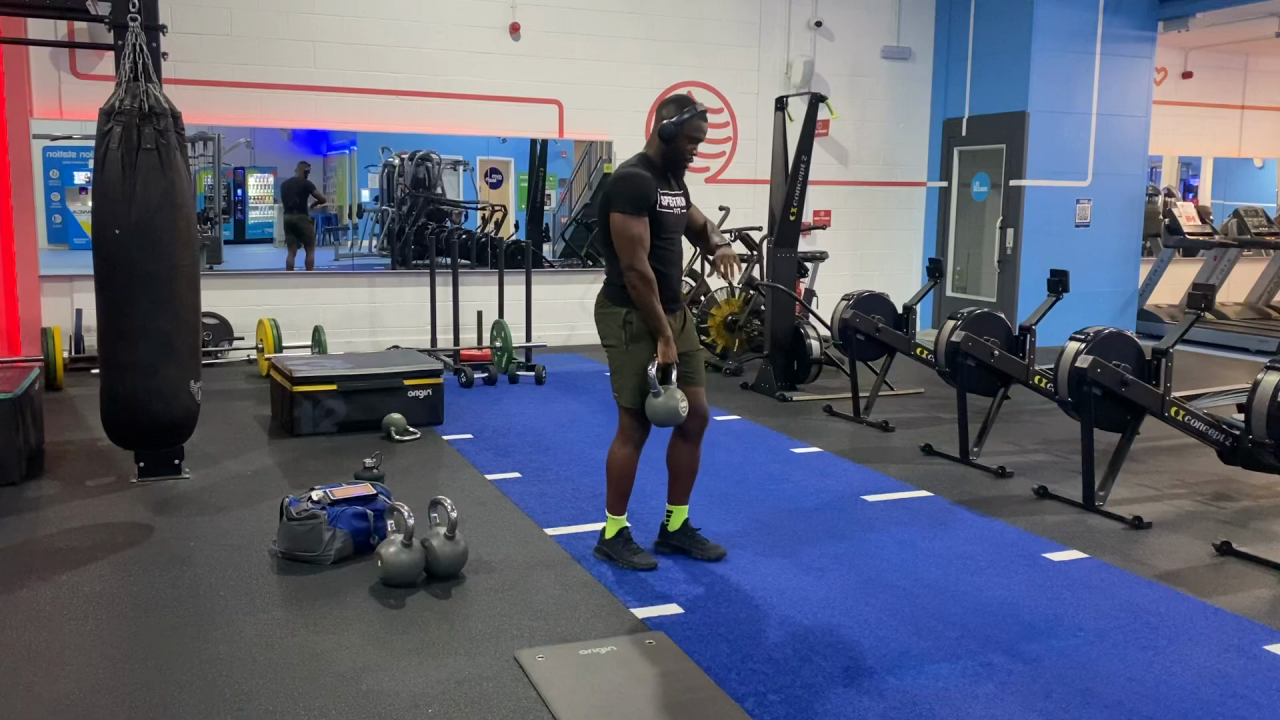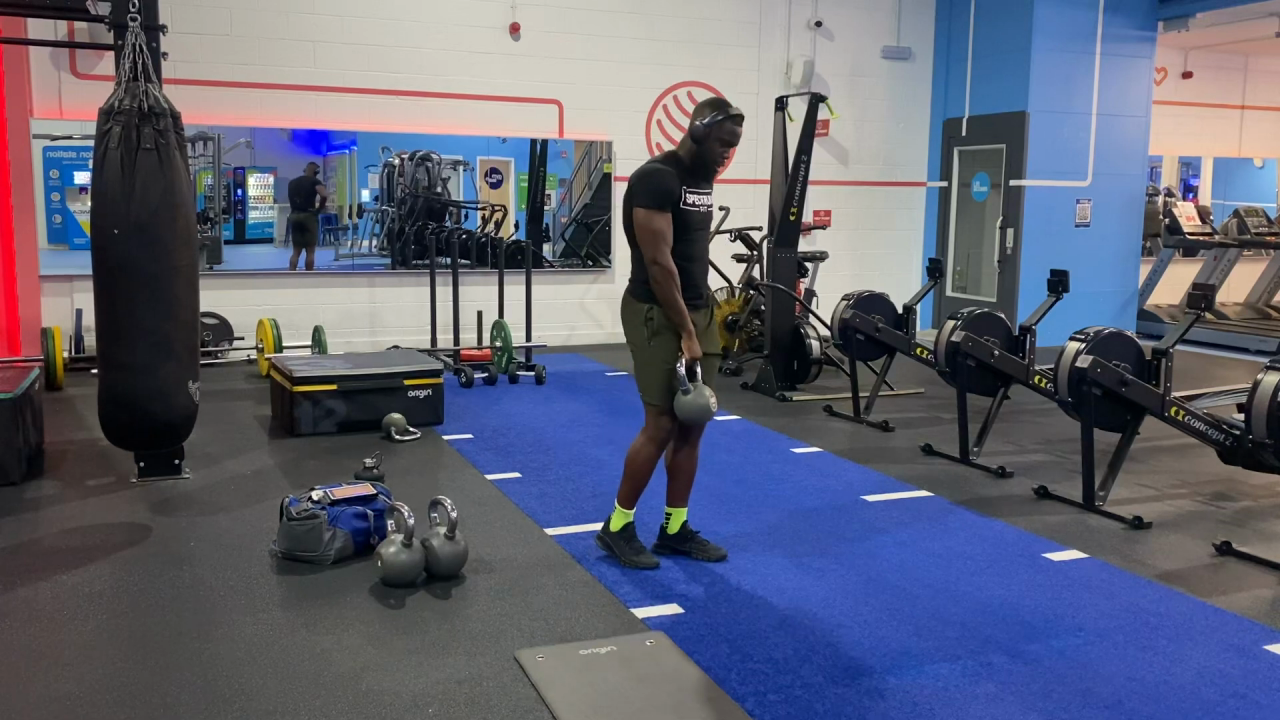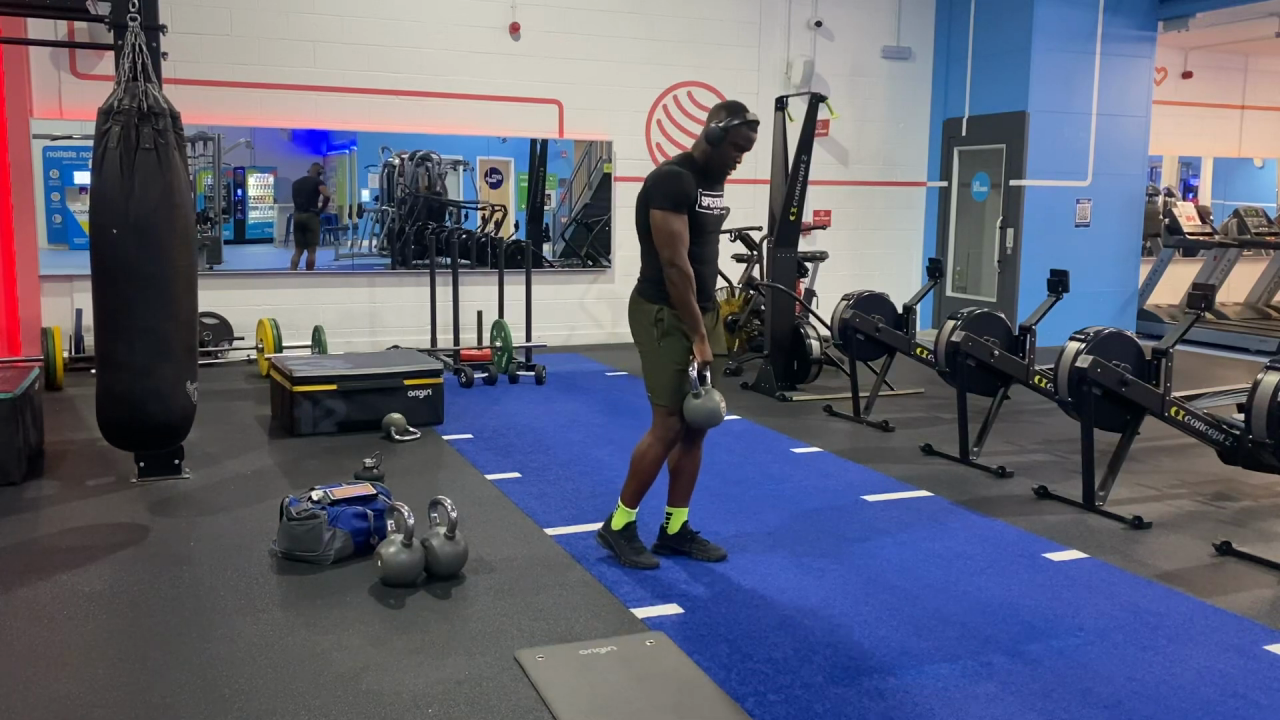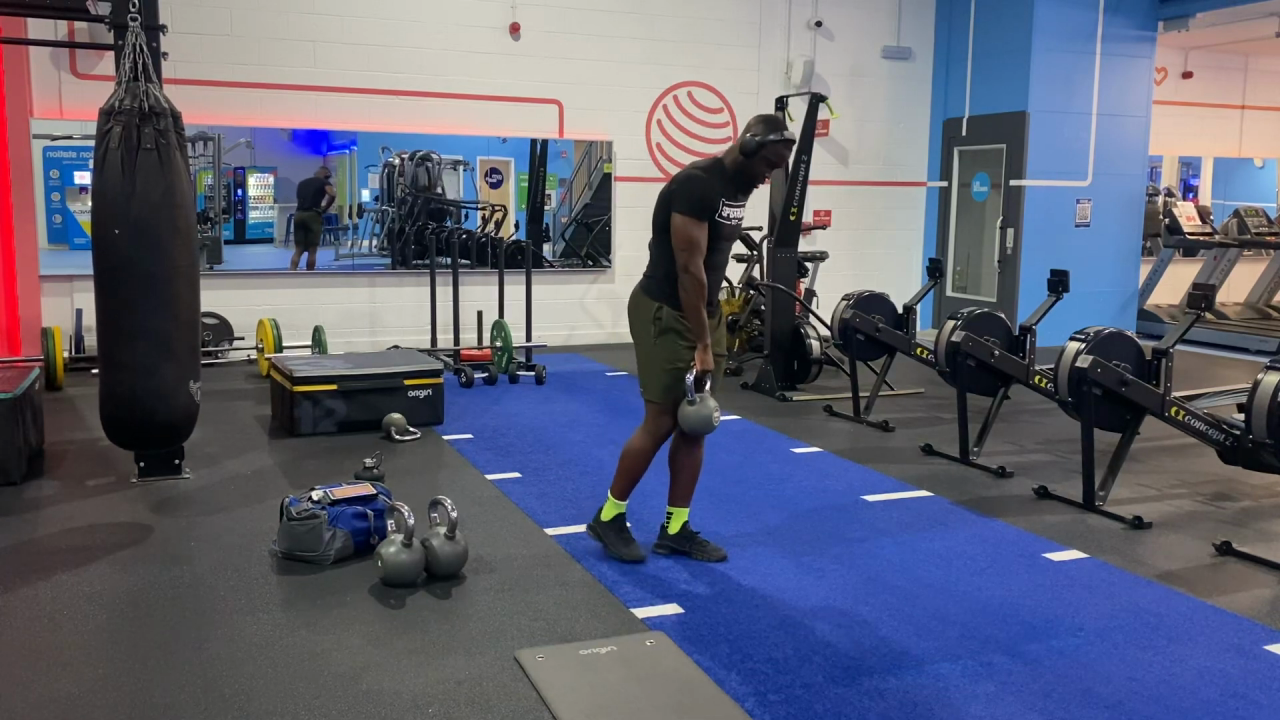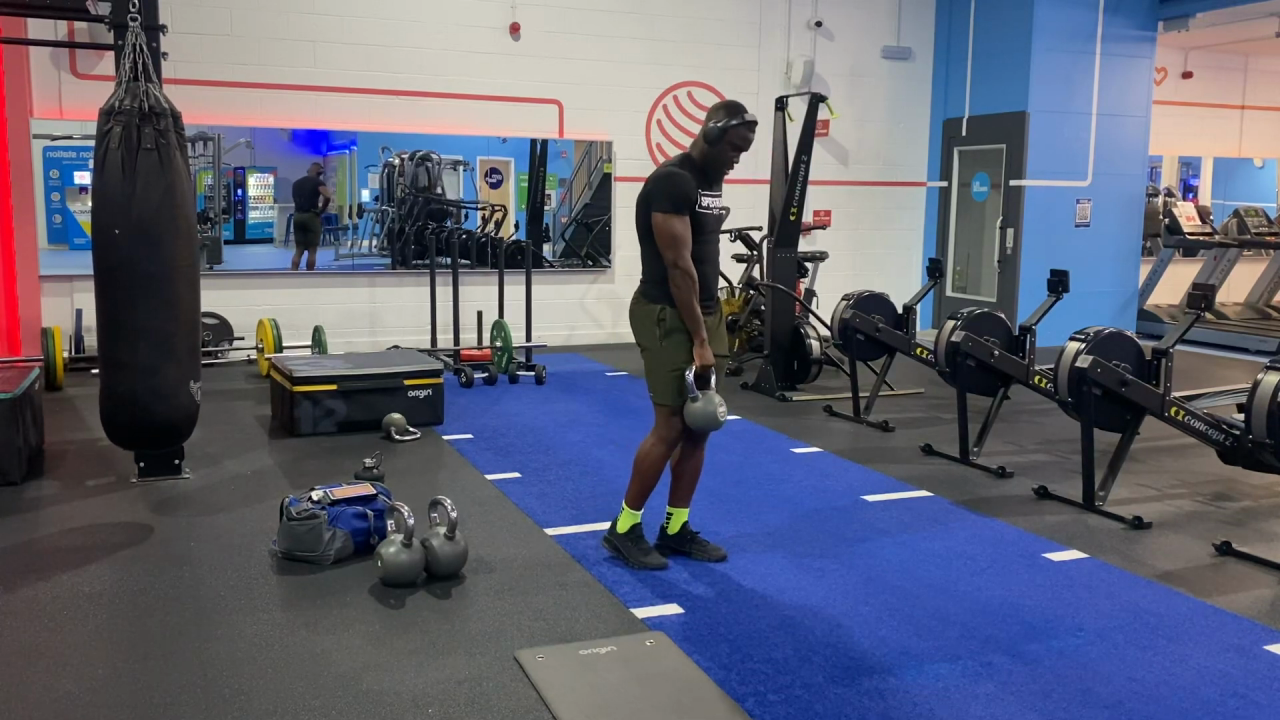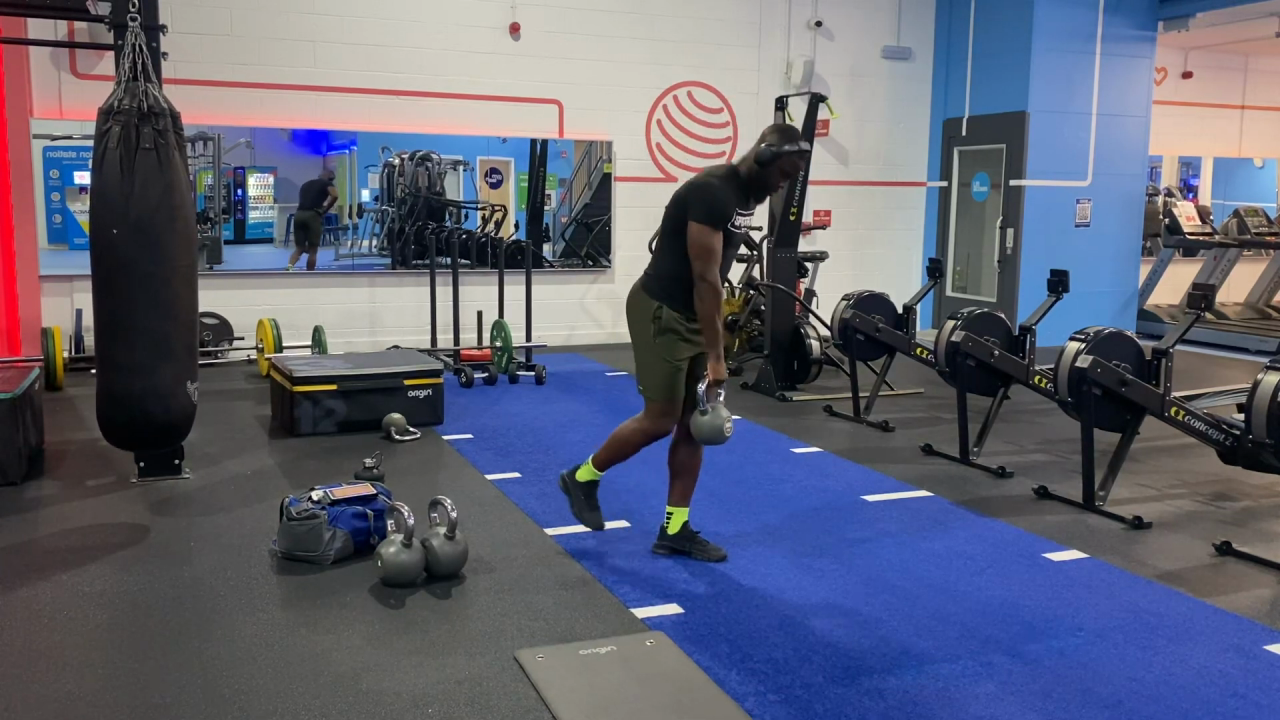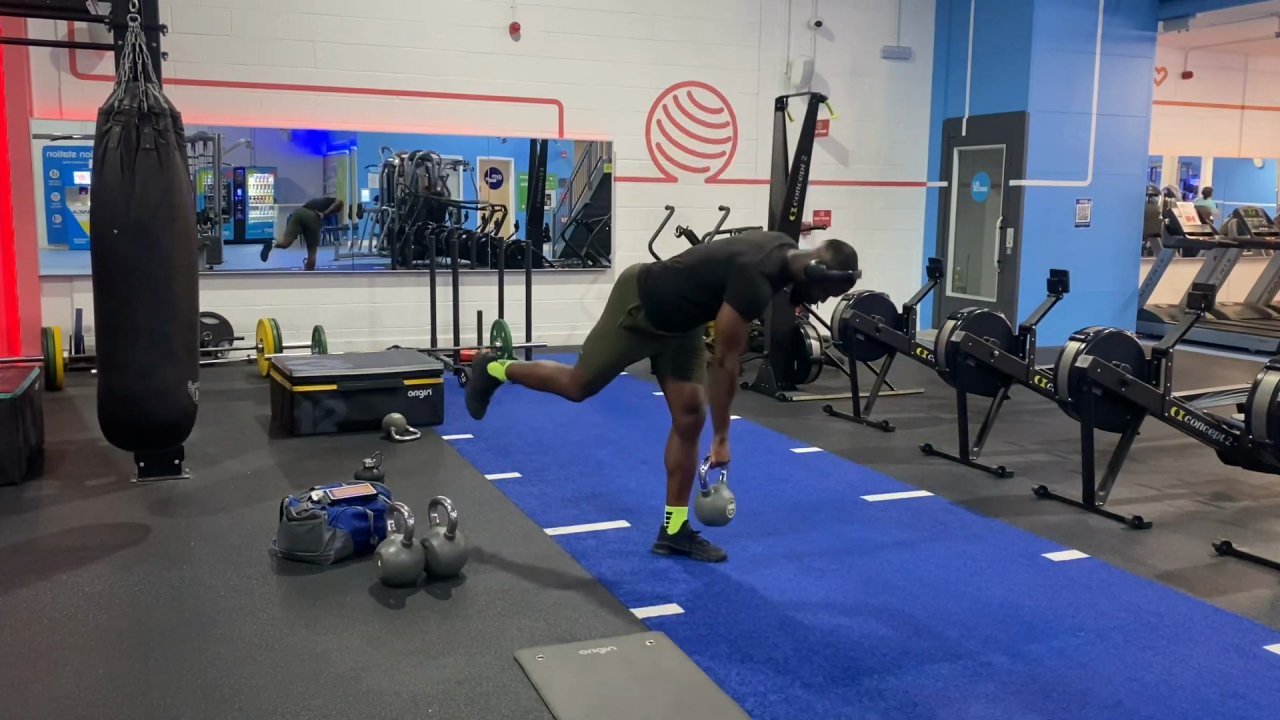
dt=0.7s
person 1, frame 1
left shoulder: (673, 179)
right shoulder: (631, 182)
left elbow: (698, 224)
right elbow: (636, 268)
left wrist: (719, 244)
right wrist: (662, 338)
left hip: (675, 311)
right hip: (632, 317)
left knee: (695, 417)
right knee: (635, 427)
left ankle: (676, 526)
right ankle: (614, 533)
person 1, frame 2
left shoulder: (703, 178)
right shoulder: (656, 178)
right elbow: (658, 263)
right wrist: (685, 333)
left hip: (699, 310)
right hip: (657, 315)
left knee: (692, 423)
right knee: (661, 425)
left ankle: (675, 528)
right ankle: (618, 526)
person 1, frame 3
left shoulder: (713, 181)
right shoulder: (671, 180)
right elbow: (675, 264)
left wrist: (706, 329)
right wrist: (698, 337)
left hip: (702, 310)
right hip: (665, 314)
left knee: (695, 424)
right knee: (669, 425)
left ankle: (675, 528)
right ankle: (619, 525)
person 1, frame 4
left shoulder: (739, 189)
right shoulder: (697, 184)
right elbow: (689, 270)
left wrist: (709, 335)
right wrist: (702, 346)
left hip: (703, 309)
right hip: (663, 311)
right knee: (661, 420)
left ankle: (675, 528)
right ankle: (609, 518)
person 1, frame 5
left shoulder: (712, 180)
right shoulder: (672, 181)
right elbow: (679, 267)
left wrist: (709, 332)
right wrist: (699, 342)
left hip: (706, 311)
right hip: (667, 315)
left knee: (699, 425)
right knee: (671, 425)
left ankle: (675, 529)
right ankle: (624, 528)
person 1, frame 6
left shoulder: (747, 193)
right shoulder: (713, 192)
right elbow: (706, 279)
left wrist: (712, 349)
right wrist: (716, 357)
left hip: (694, 314)
right hip: (661, 312)
left knee: (694, 422)
right knee: (658, 420)
left ankle: (675, 529)
right ankle: (583, 479)
person 1, frame 7
left shoulder: (784, 252)
right shoulder: (756, 280)
right elbow: (725, 362)
right wrist: (721, 439)
left hip: (678, 317)
right hip: (640, 308)
left knee: (690, 415)
right knee: (579, 385)
left ankle: (674, 529)
right ankle: (495, 371)
